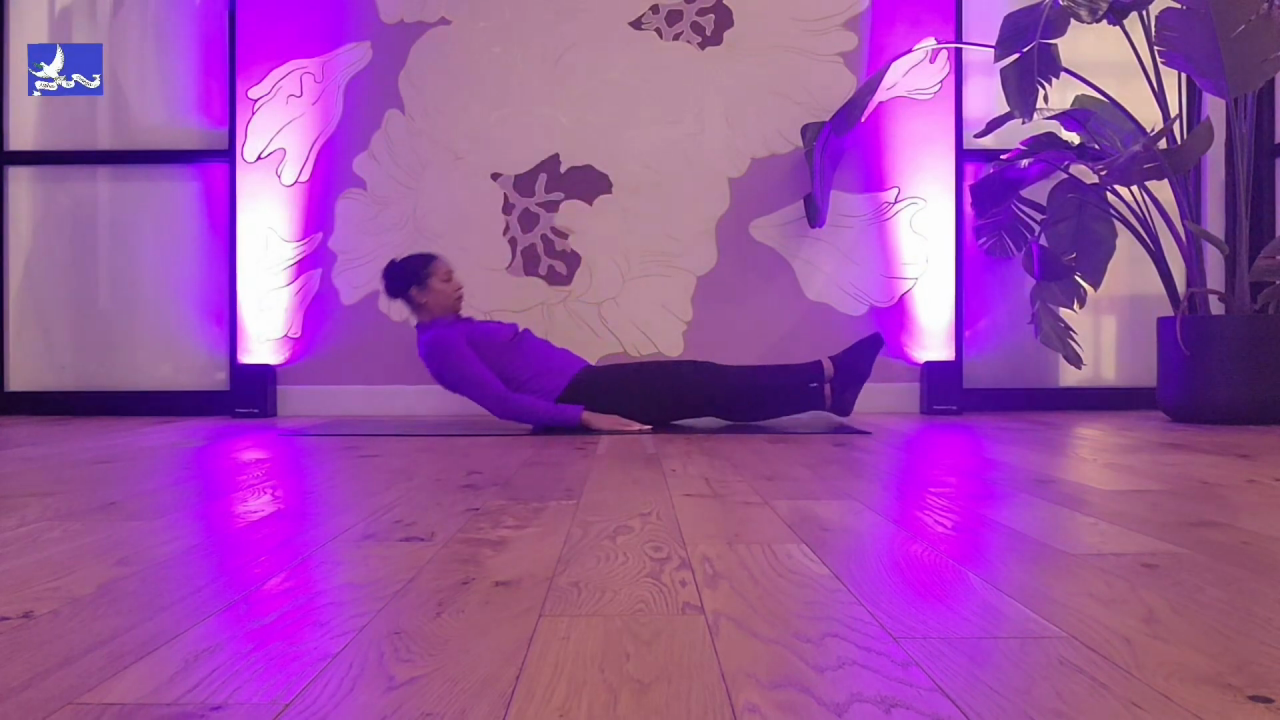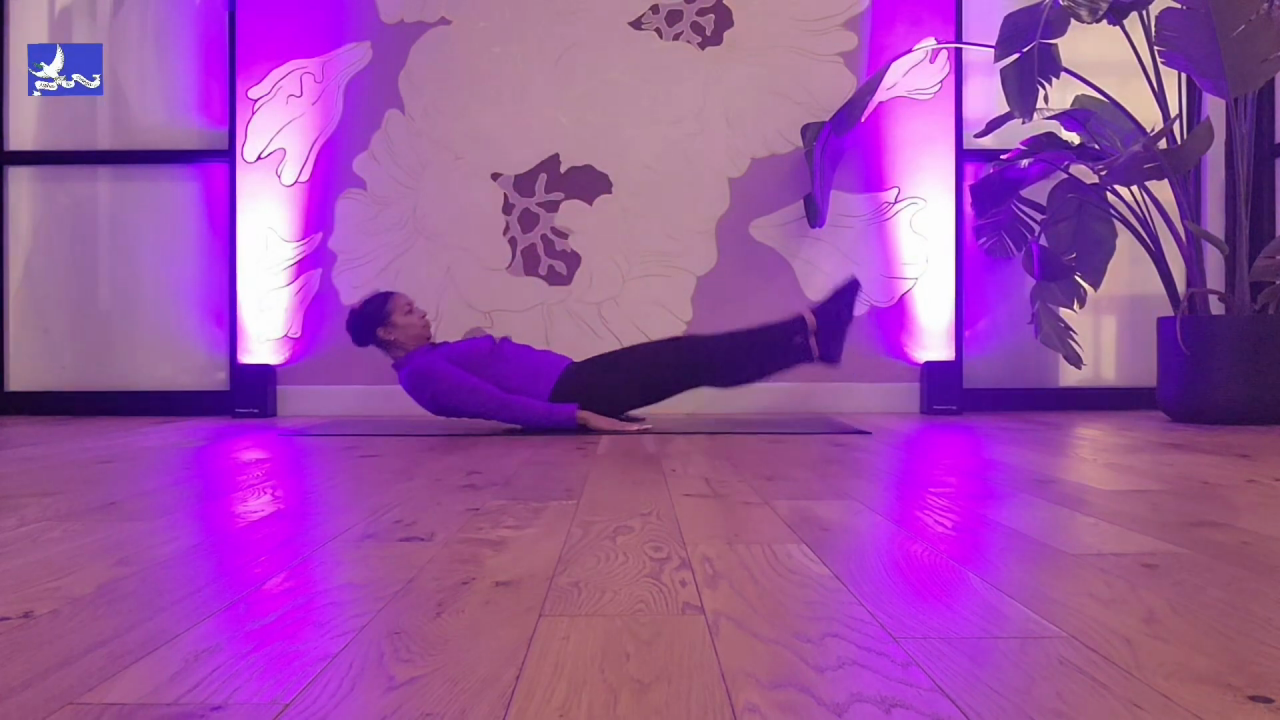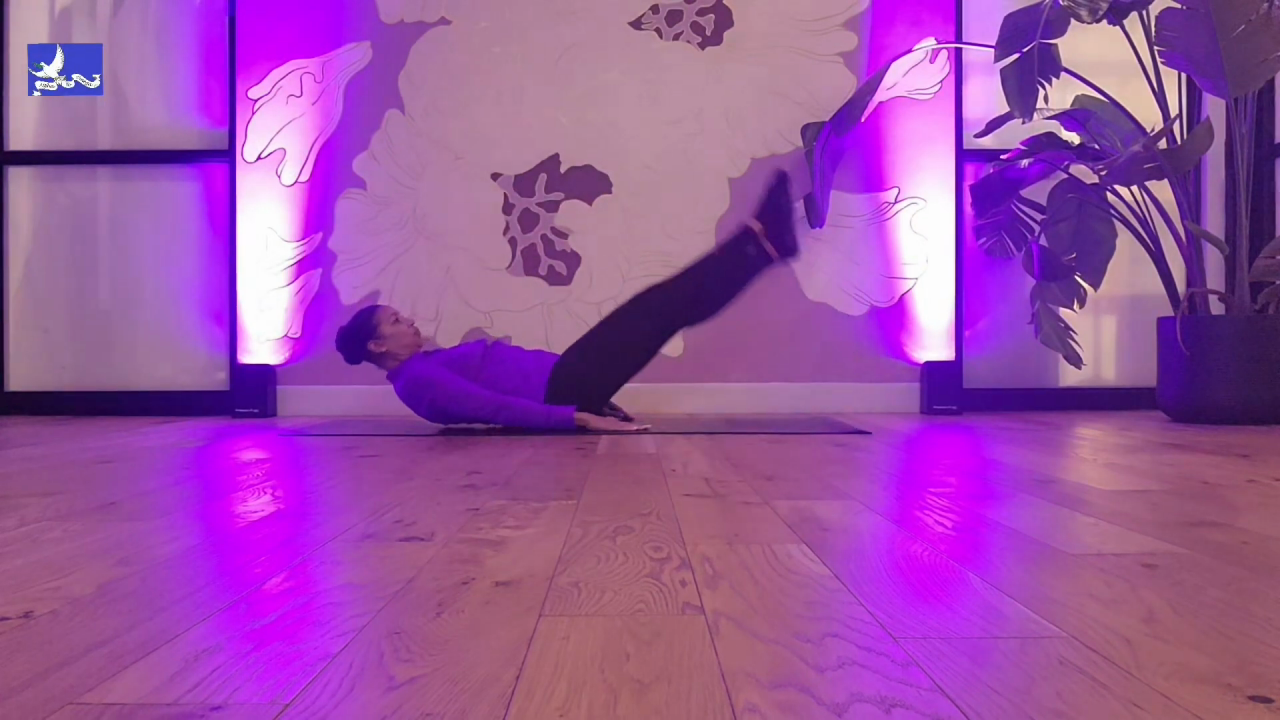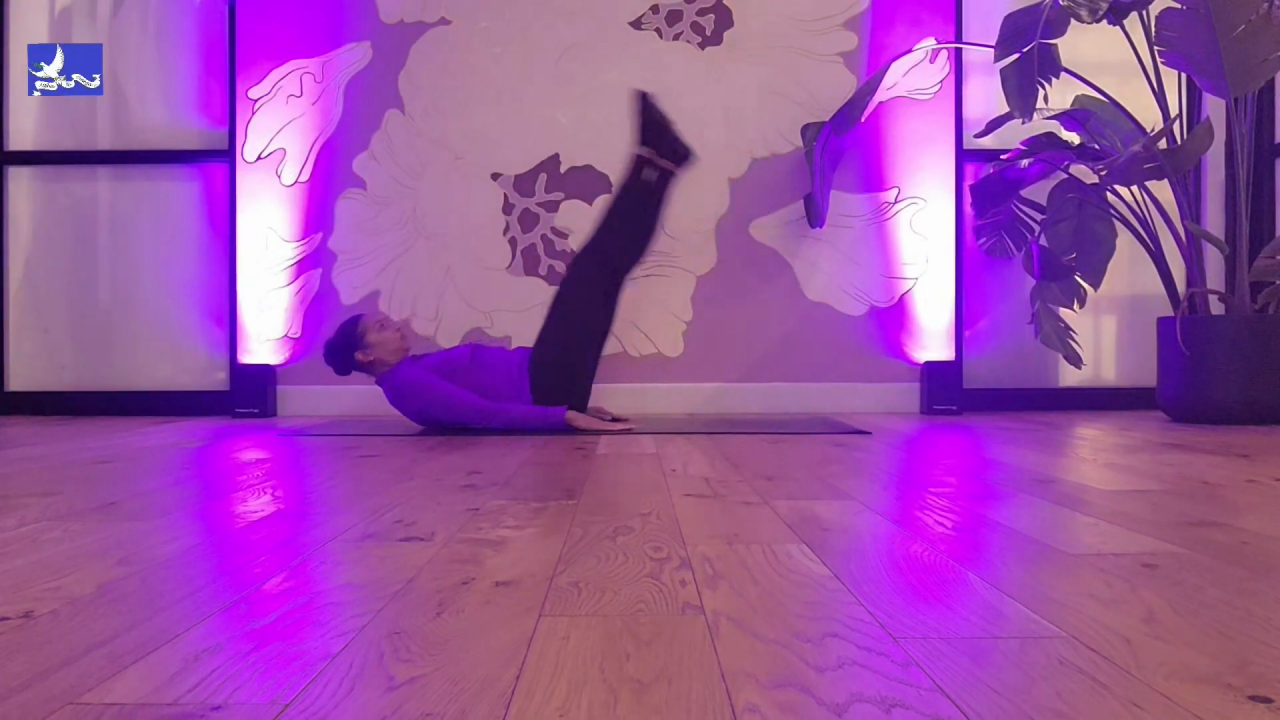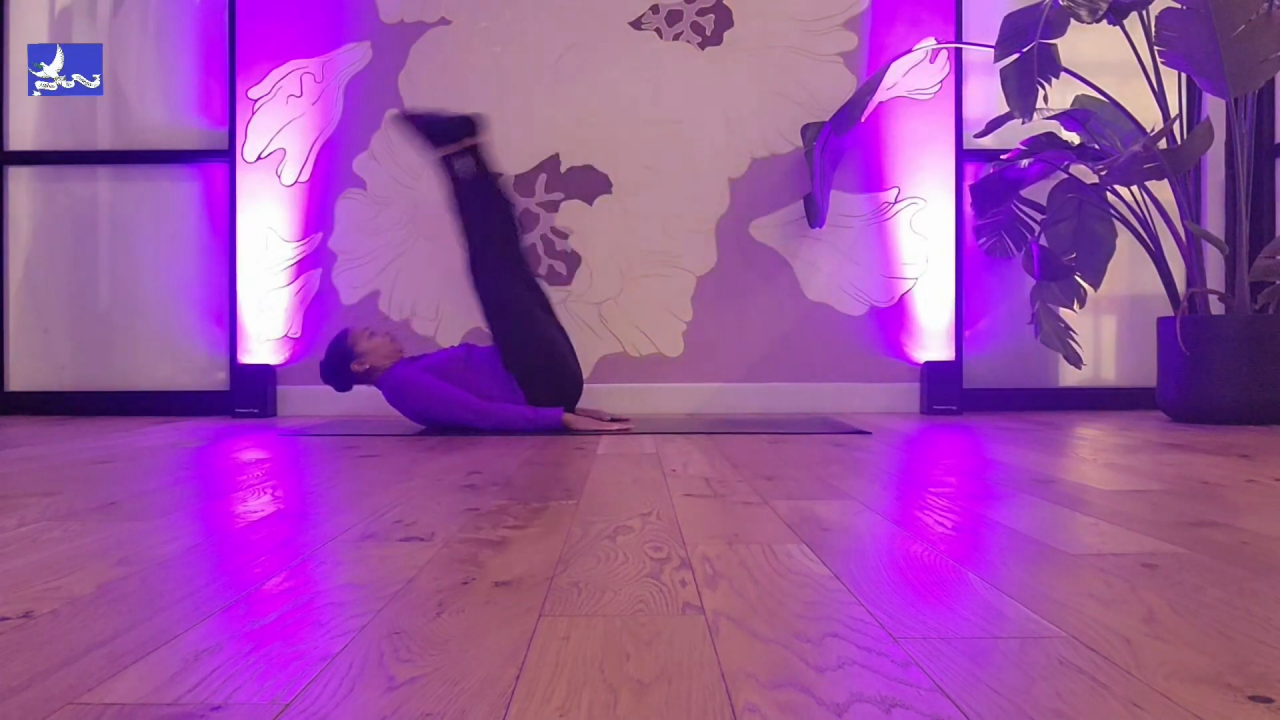
dt=0.3s
person 1, frame 1
left shoulder: (456, 330)
right shoulder: (440, 341)
right elbow: (499, 401)
left wrist: (588, 405)
right wrist: (585, 415)
left hip: (579, 385)
right hip: (568, 399)
left knee: (697, 382)
right knee: (699, 386)
left ankle: (823, 379)
right ankle: (824, 385)
person 1, frame 2
left shoulder: (433, 358)
right shoulder: (424, 373)
right elbow: (497, 406)
left wrist: (588, 410)
right wrist: (582, 415)
left hip: (569, 382)
right hip: (569, 397)
left knee: (688, 356)
right knee: (691, 359)
left ankle: (810, 332)
right ankle: (810, 337)
person 1, frame 3
left shoulder: (429, 369)
right shoulder: (417, 381)
right elbow: (494, 408)
left wrist: (587, 403)
right wrist: (580, 417)
left hip: (560, 379)
right hip: (563, 387)
left knee: (661, 308)
right knee: (661, 307)
left ankle: (760, 241)
right ankle: (761, 244)
person 1, frame 4
left shoulder: (411, 369)
right shoulder: (410, 386)
right elbow: (488, 415)
right wrist: (567, 417)
left hip: (548, 383)
right hip: (549, 390)
left knee: (596, 271)
right knee: (591, 274)
right ankle: (655, 161)
person 1, frame 5
left shoulder: (409, 371)
right shoulder: (402, 384)
right elbow: (481, 415)
right wrist: (564, 418)
left hip: (542, 385)
right hip: (543, 388)
